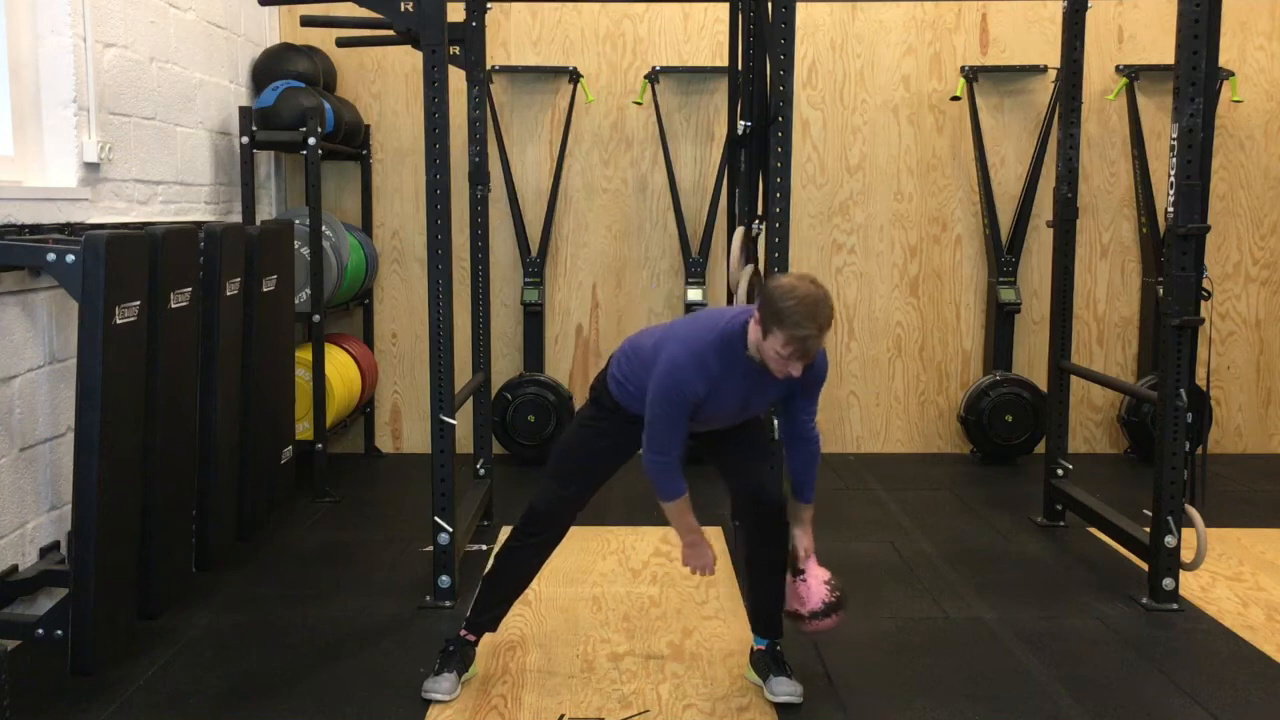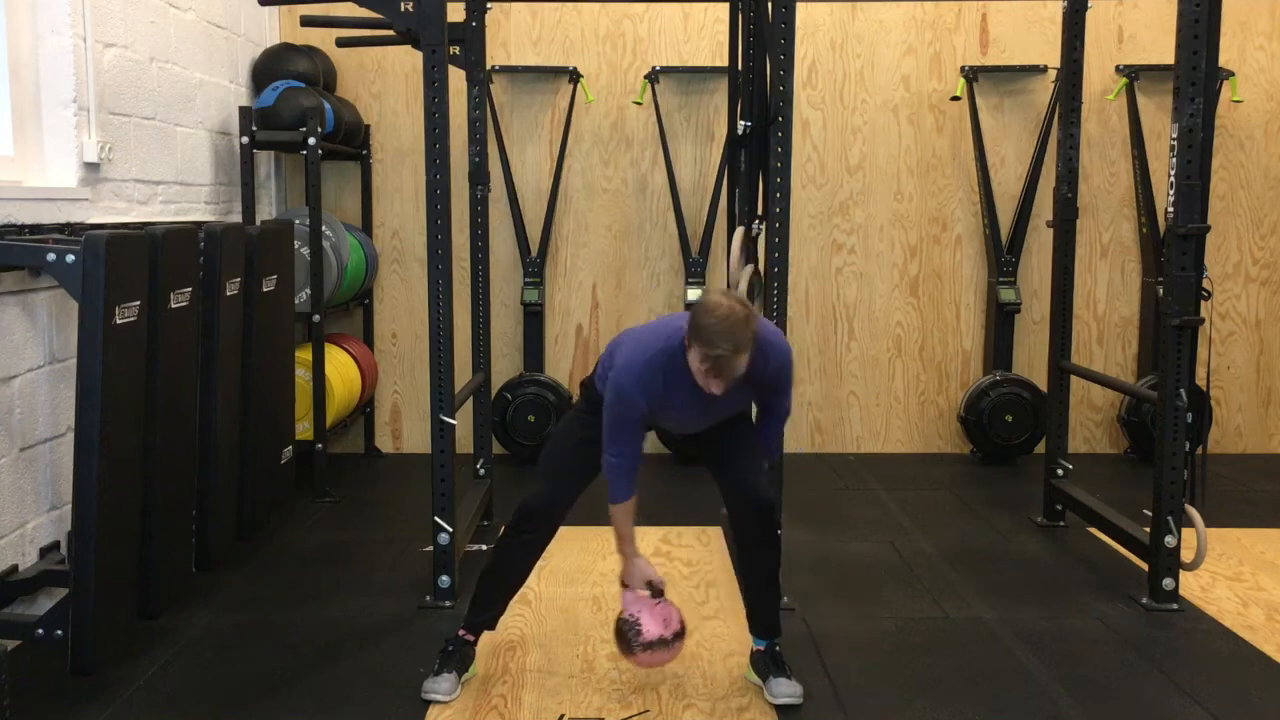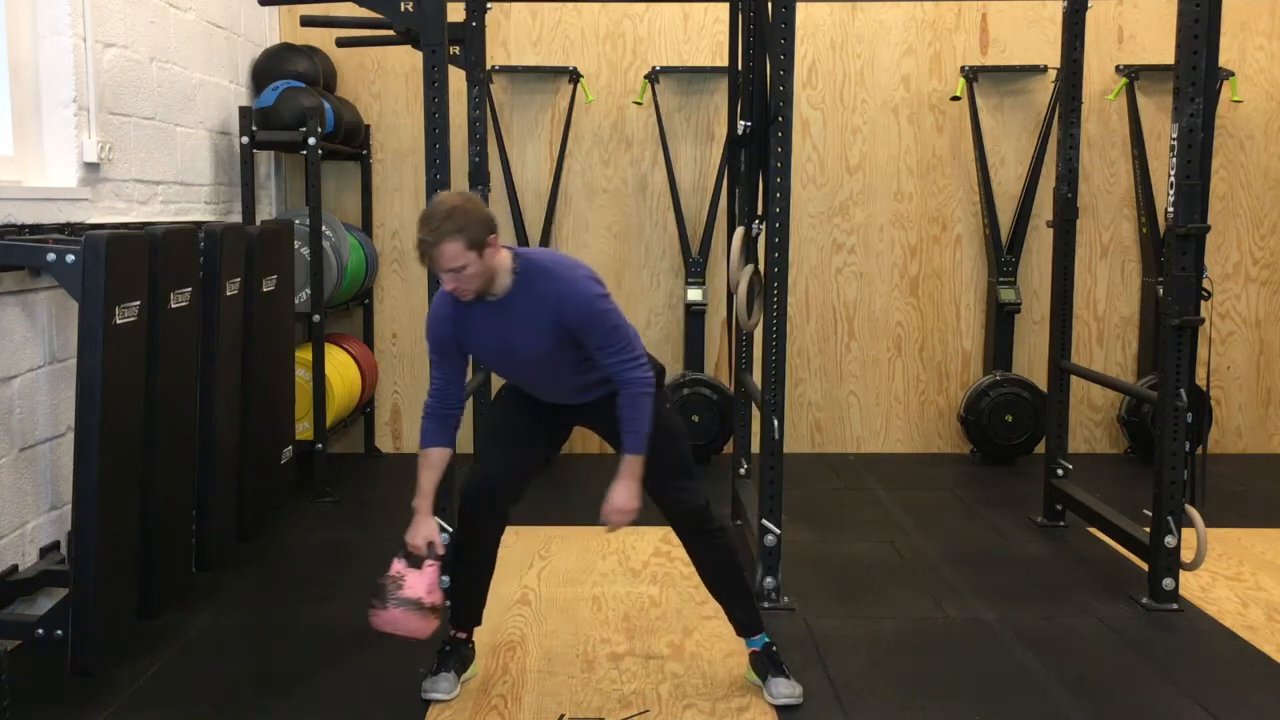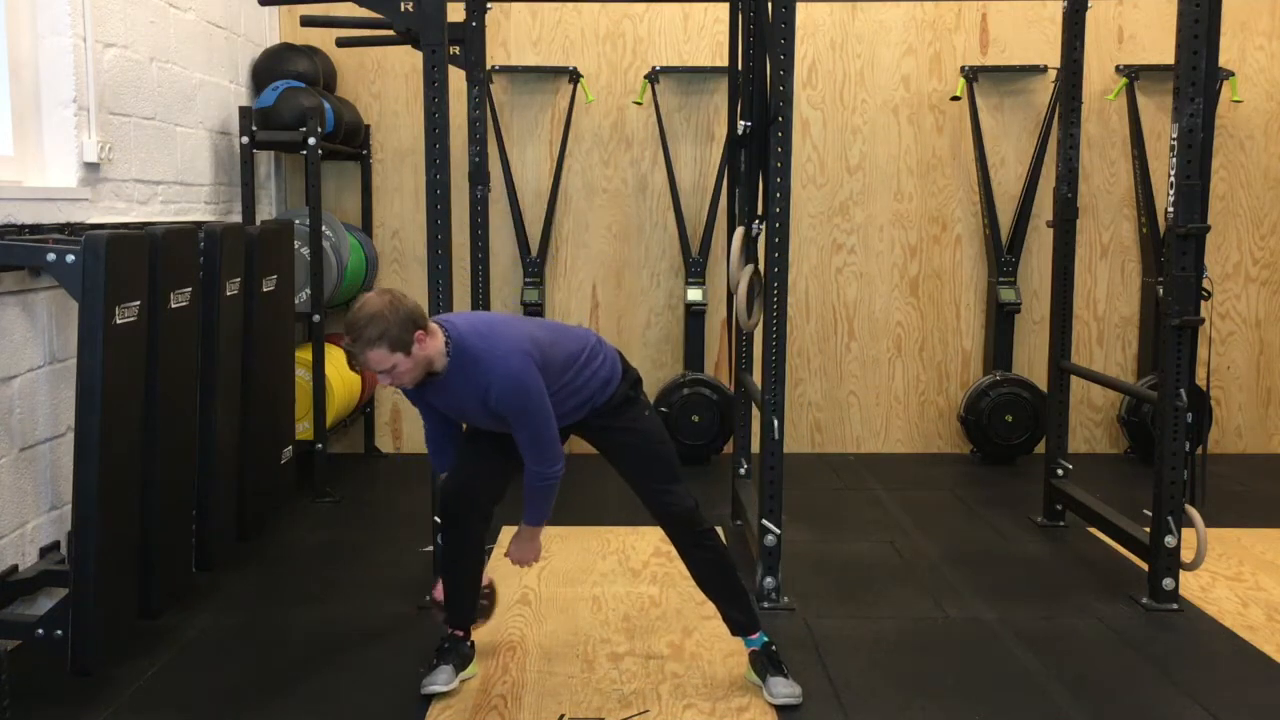
dt=0.7s
person 1, frame 1
left shoulder: (807, 359)
right shoulder: (692, 352)
left elbow: (801, 436)
right elbow: (661, 458)
left wrist: (802, 523)
right wrist: (693, 539)
right hip: (628, 404)
left knee: (765, 504)
right knee: (549, 512)
left ankle: (766, 650)
right ankle: (466, 641)
person 1, frame 2
left shoulder: (771, 351)
right shoulder: (637, 369)
left elbow: (774, 413)
right elbow: (620, 467)
left wrist: (759, 472)
right wrist: (630, 557)
right hip: (615, 399)
left knee: (756, 506)
right knee: (541, 507)
left ankle: (766, 649)
right ankle: (464, 641)
person 1, frame 3
left shoulder: (565, 284)
right shoulder: (448, 311)
left elbow: (636, 374)
right elbow: (442, 408)
left wrist: (629, 477)
right wrist: (423, 510)
left hip: (615, 391)
right hip: (534, 400)
left knee: (686, 508)
right knee: (480, 498)
left ankle: (759, 646)
right ankle: (460, 641)
person 1, frame 4
left shoulder: (501, 365)
right shoulder: (417, 365)
left elbow: (544, 464)
right elbow: (443, 439)
left wrist: (529, 534)
left hip: (605, 395)
left knee: (677, 512)
right knee: (461, 500)
left ankle: (758, 645)
right ankle: (458, 640)
